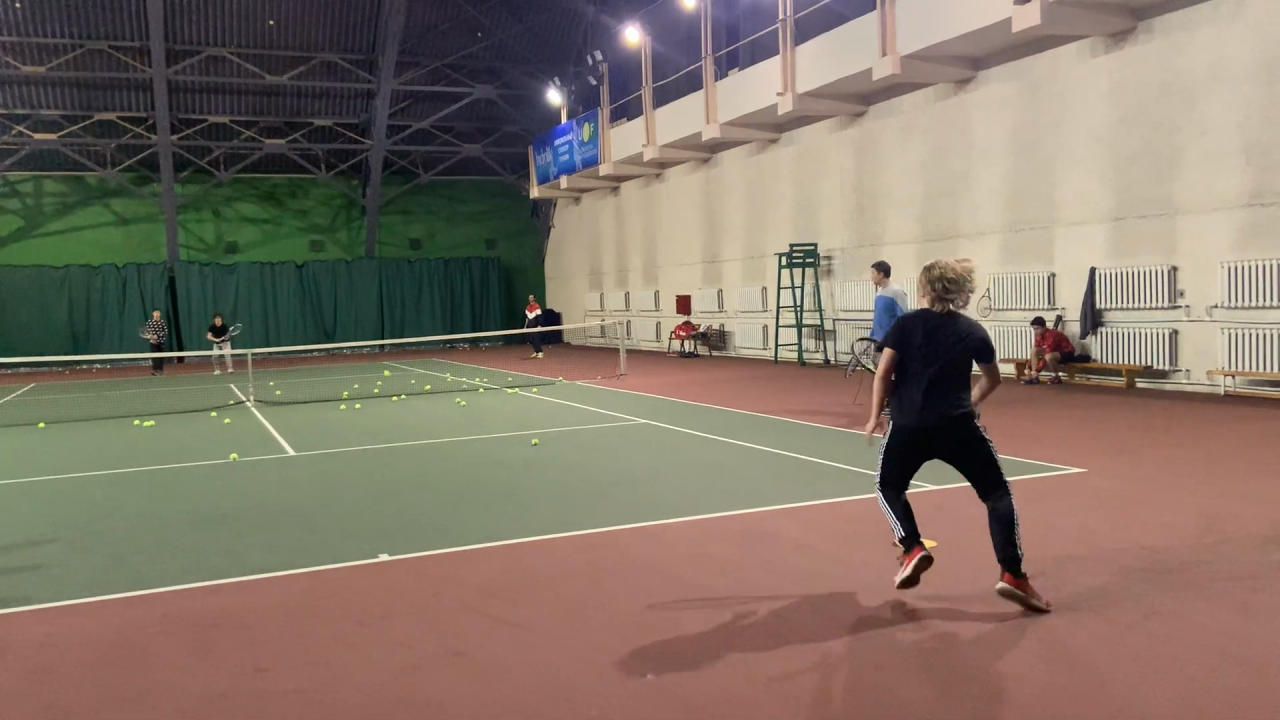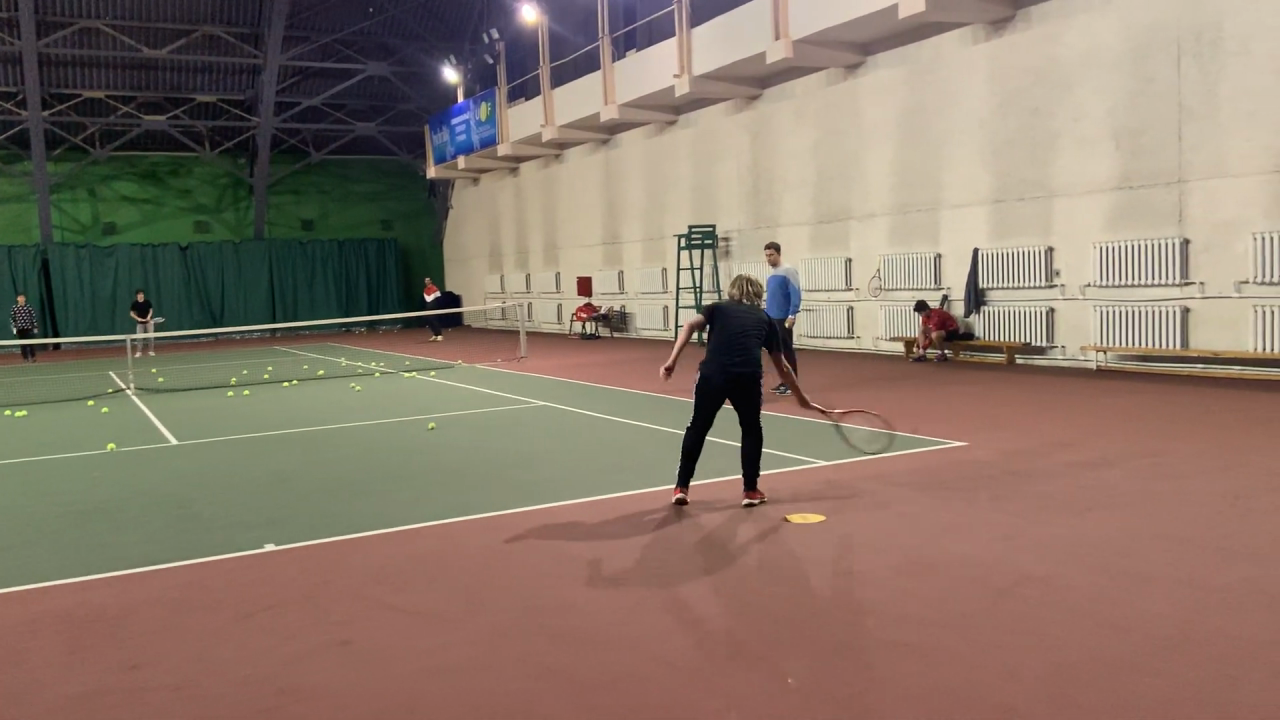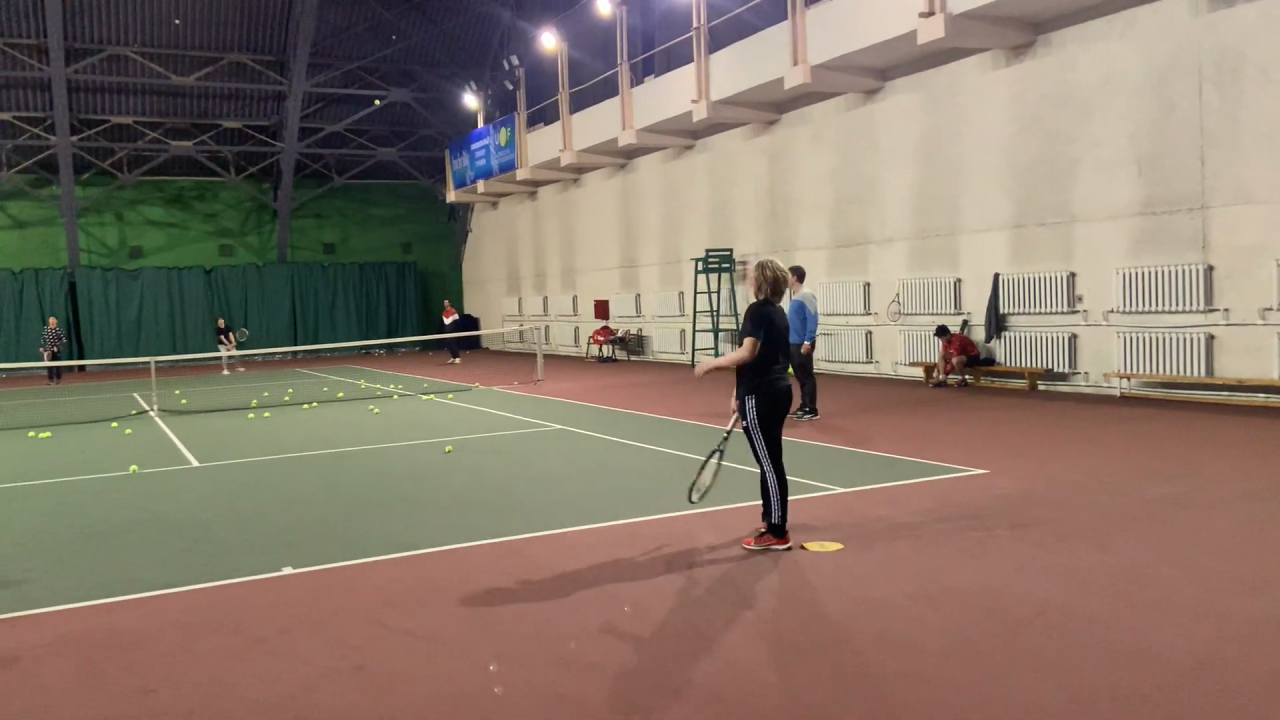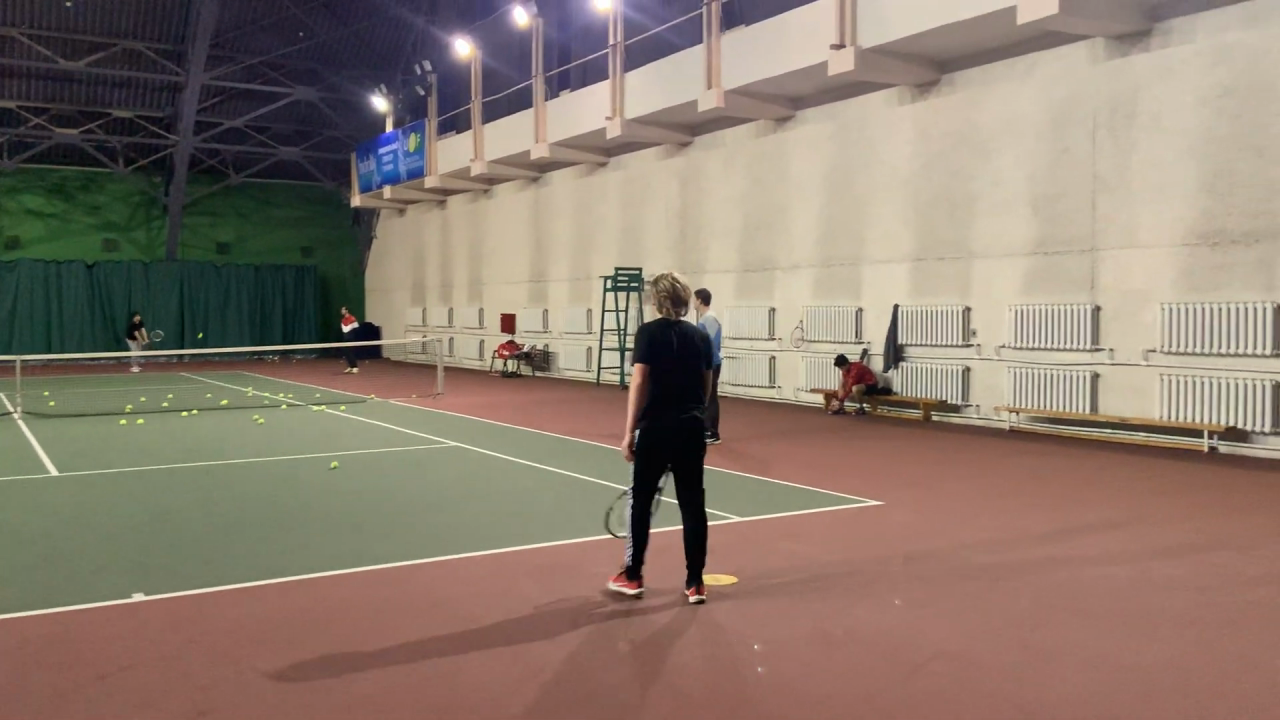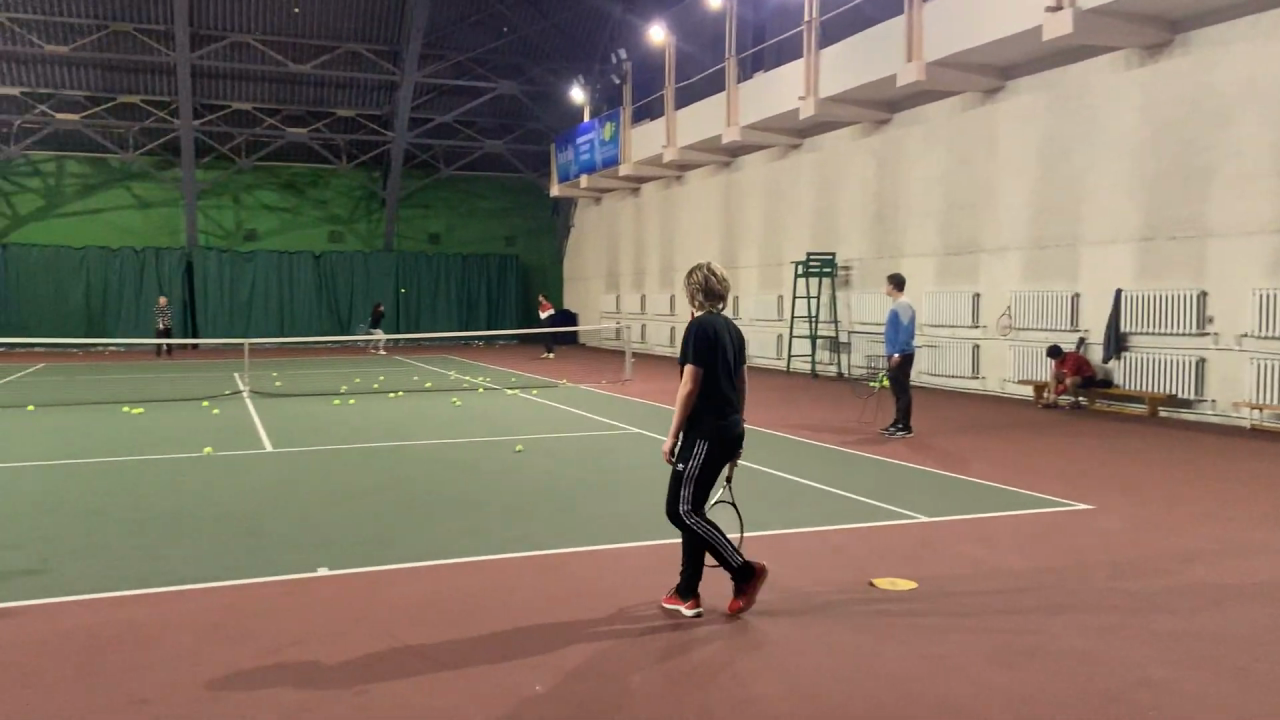
dt=1s
person 1, frame 1
left shoulder: (906, 323)
right shoulder: (972, 329)
left elbow: (884, 373)
right elbow: (993, 379)
left wrist: (876, 416)
left hip: (912, 425)
right hip: (959, 425)
left knee: (889, 487)
right knee: (997, 494)
left ankle: (913, 549)
right ankle: (1012, 575)
person 1, frame 2
left shoulder: (720, 309)
right shoulder: (764, 319)
left elbow: (690, 326)
right elbow: (780, 364)
left wrist: (671, 361)
right wrist: (800, 395)
left hip: (712, 376)
right hip: (747, 378)
left knee: (697, 428)
right knee: (752, 429)
left ankle: (681, 487)
right ankle: (750, 490)
person 1, frame 3
left shoulder: (757, 310)
right shoulder: (778, 312)
left elbow: (748, 353)
left wrist: (711, 364)
right wrist: (739, 394)
left hip: (760, 395)
right hip: (779, 391)
left knee: (768, 461)
right knee: (771, 458)
left ankle: (777, 533)
right ankle: (770, 518)
person 1, frame 4
left shoulder: (649, 332)
right shoulder: (700, 336)
left elbow: (638, 383)
right elbow: (706, 386)
left wrist: (628, 431)
left hip: (654, 428)
right hip: (692, 428)
left knee: (639, 498)
right knee: (693, 503)
left ankle: (632, 574)
right ankle: (695, 583)
person 1, frame 5
left shoulder: (700, 327)
right shoulder: (732, 329)
left elbow: (689, 388)
right elbow: (741, 386)
left wrist: (672, 435)
right wrist: (735, 430)
left hip: (706, 431)
right hip: (729, 428)
left knee: (681, 508)
right knee: (691, 507)
left ankle: (746, 572)
right ankle: (686, 593)
